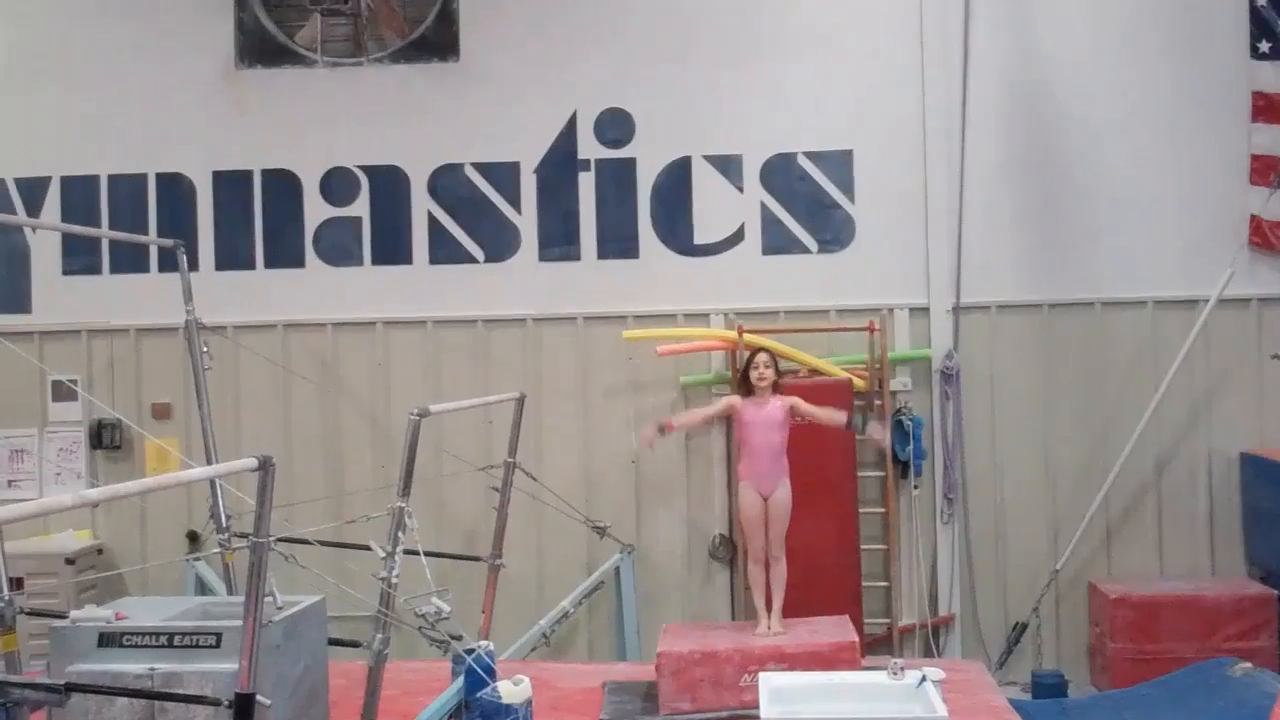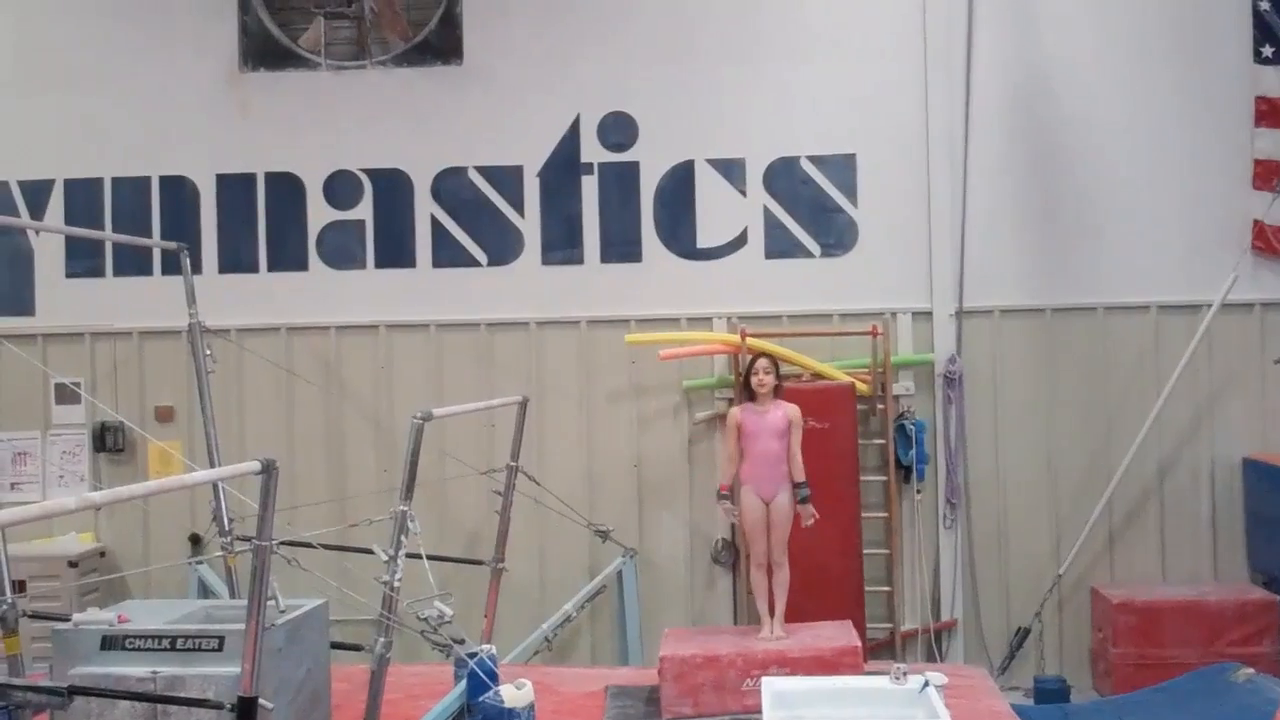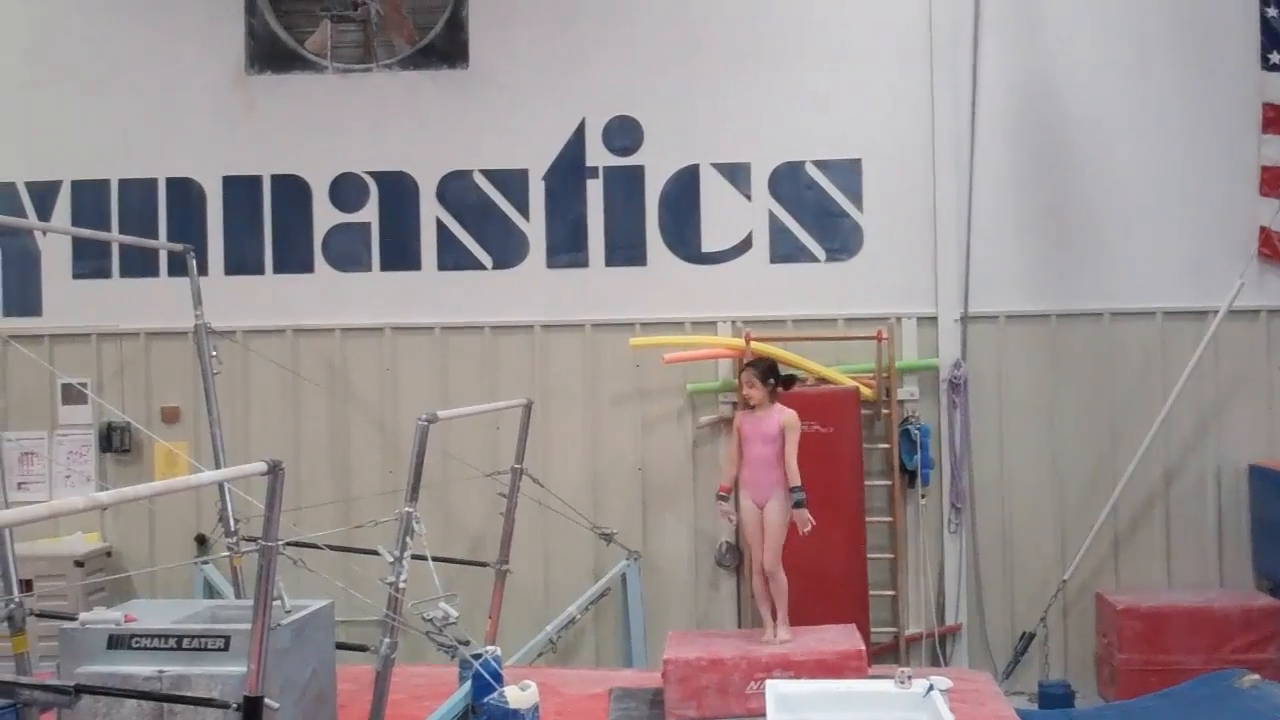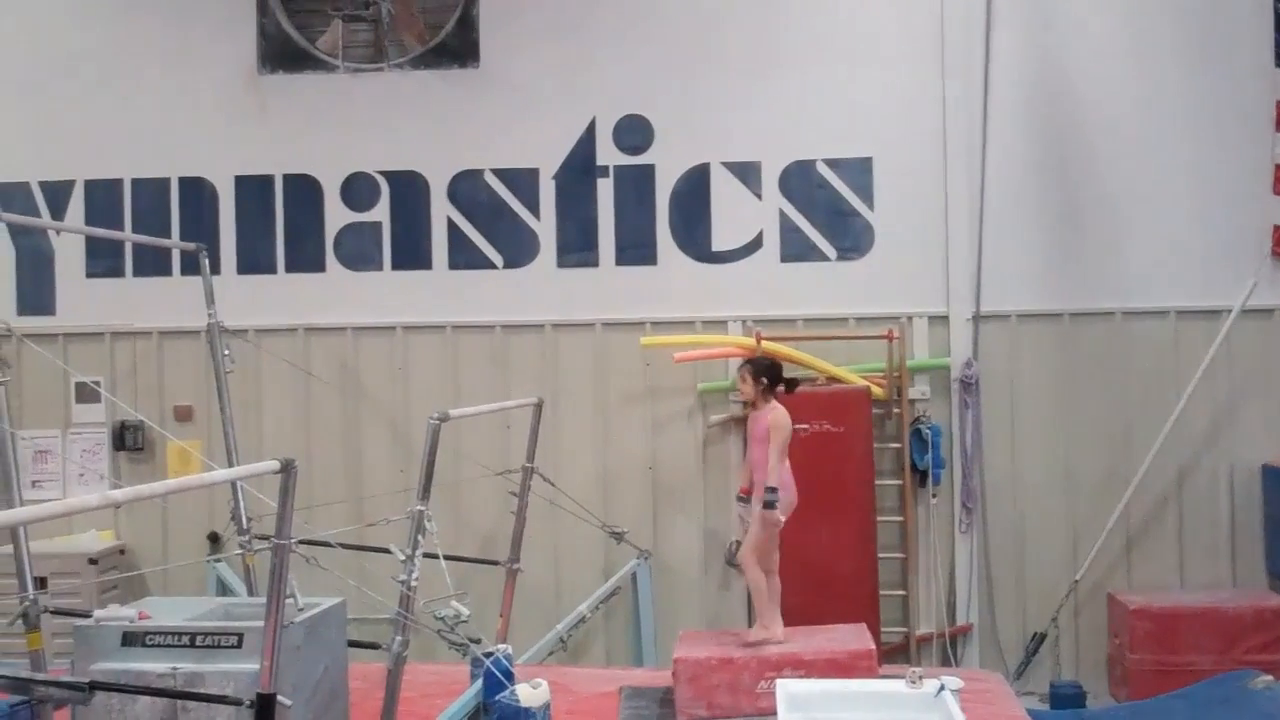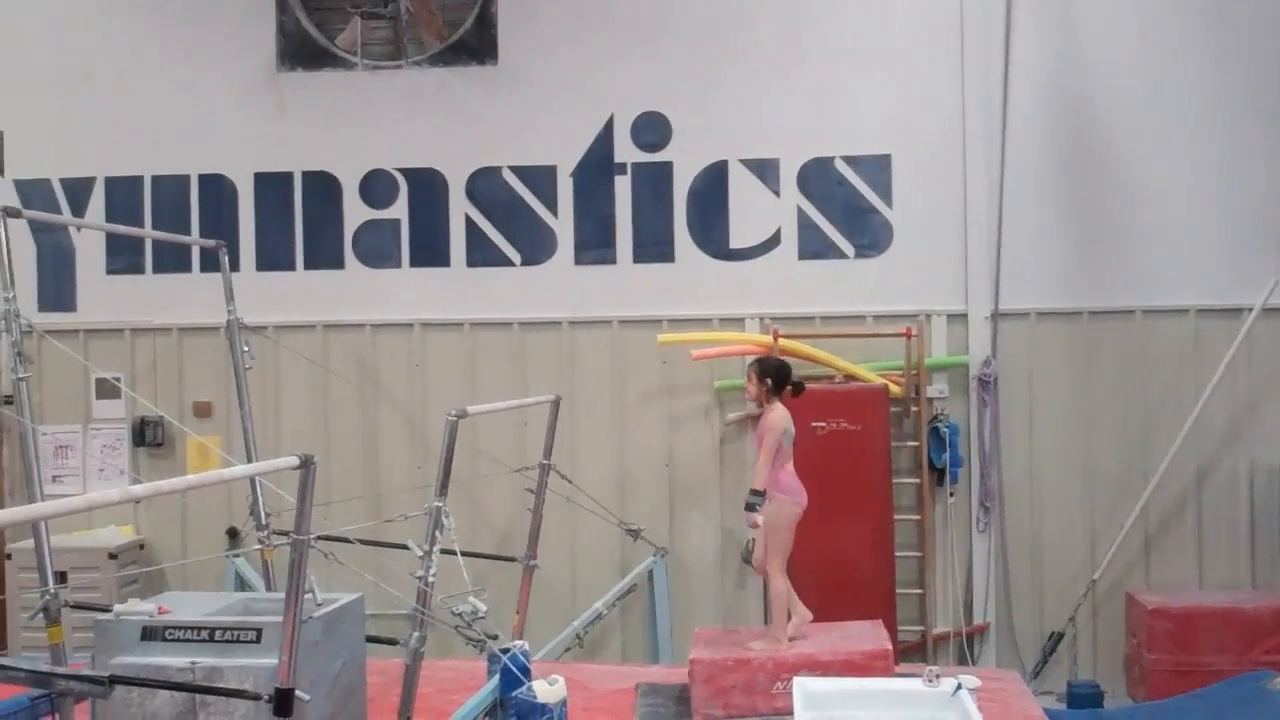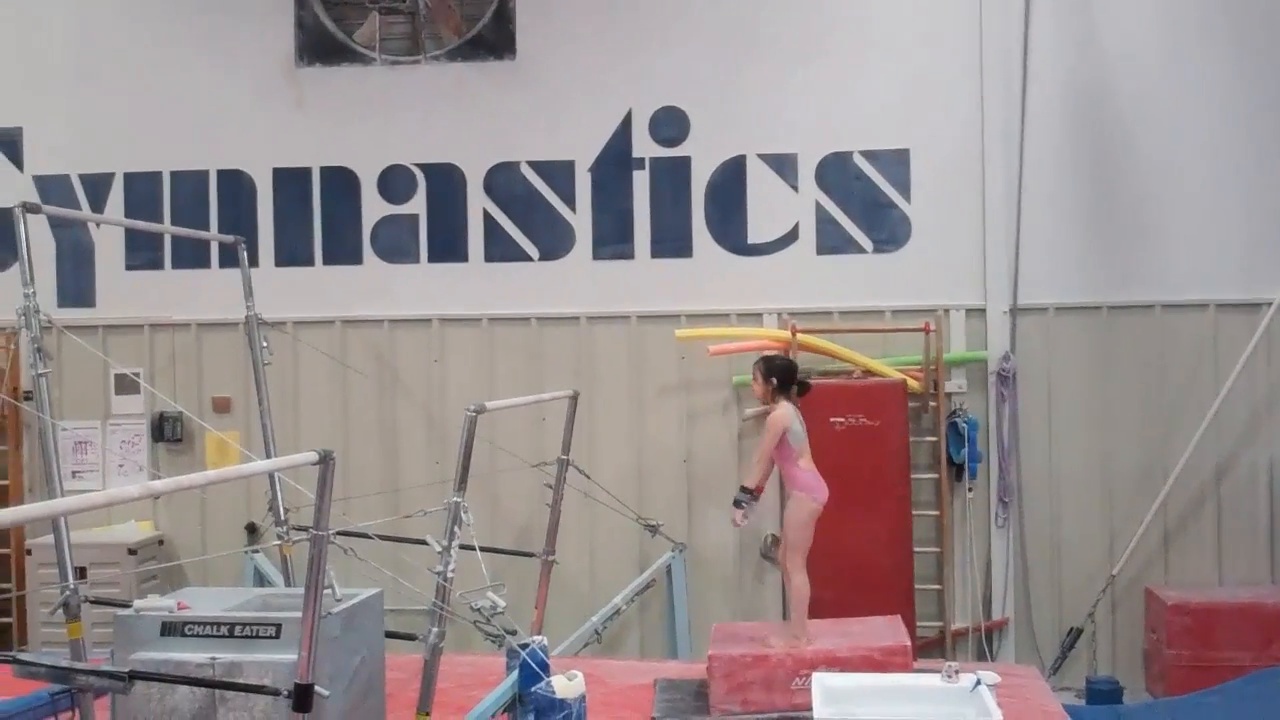
dt=0.3s
person 1, frame 1
left shoulder: (786, 404)
right shoulder: (736, 403)
left elbow: (821, 413)
right elbow: (700, 414)
left wrist: (856, 424)
right wrist: (665, 427)
left hip: (779, 482)
right hip: (749, 483)
left knee: (776, 552)
right knee: (755, 553)
left ankle: (776, 616)
right ankle: (761, 617)
person 1, frame 2
left shoulder: (790, 412)
right shoulder: (737, 414)
left elbow: (795, 456)
right elbow: (732, 458)
left wrist: (803, 496)
right wrist: (724, 494)
left hip: (780, 489)
right hip: (750, 489)
left knee: (778, 557)
right knee: (757, 558)
left ankle: (778, 620)
right ankle: (765, 622)
person 1, frame 3
left shoulder: (787, 417)
right shoulder: (741, 419)
left elbow: (790, 461)
right elbow: (734, 460)
left wrist: (799, 502)
right wrist: (723, 495)
left hip: (776, 494)
right hip: (749, 495)
left knee: (771, 564)
right knee: (756, 565)
left ankle: (783, 622)
right ankle: (768, 625)
person 1, frame 4
left shoulder: (777, 415)
right shoulder: (754, 415)
left elbow: (774, 461)
left wrist: (770, 503)
right wrist: (744, 498)
left hip: (778, 493)
right hip: (762, 494)
left knee: (747, 556)
right knee: (768, 563)
left ankle: (766, 624)
right ankle: (775, 626)
person 1, frame 5
left shoulder: (775, 417)
right shoulder: (770, 414)
left elbow: (765, 464)
left wrist: (752, 504)
right wrist: (758, 503)
left hip: (785, 495)
right hip: (778, 495)
left knee: (774, 567)
right knee: (761, 562)
left ankle: (776, 636)
right ankle: (798, 614)
person 1, frame 6
left shoulder: (778, 416)
right shoulder: (785, 411)
left elbow: (760, 462)
right elbow: (768, 462)
left wrist: (741, 501)
right wrist: (752, 498)
left hip: (804, 492)
right hip: (804, 490)
left knee: (794, 565)
right knee: (787, 561)
left ankle: (797, 634)
right ankle: (797, 628)
